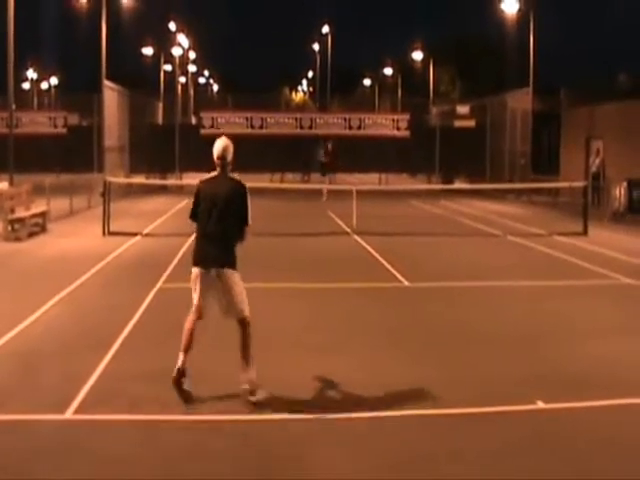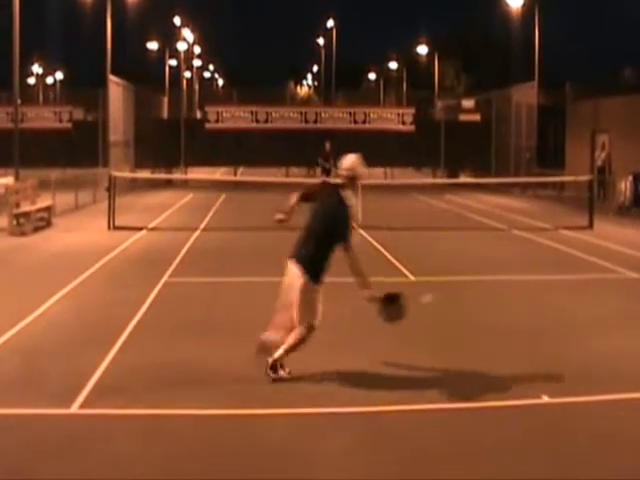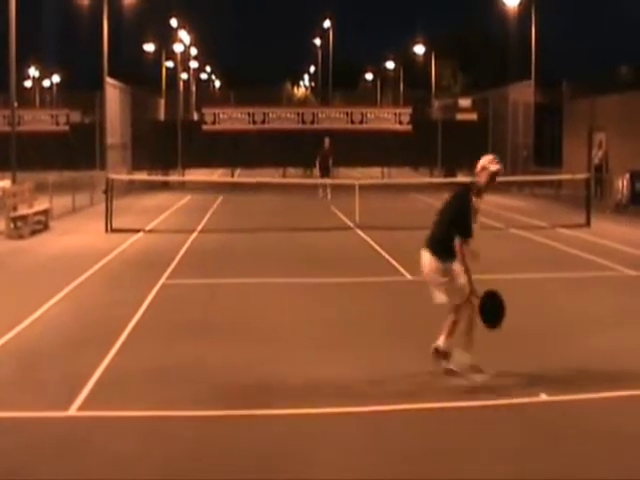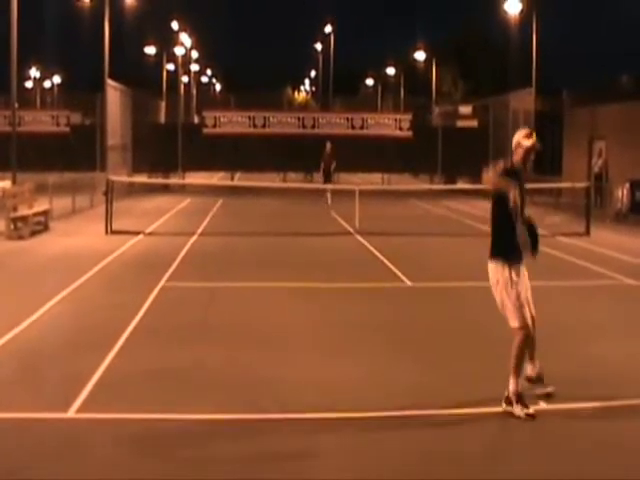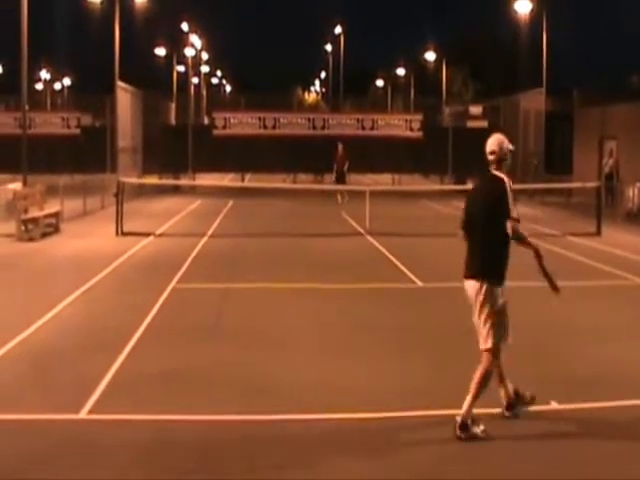
dt=0.5s
person 1, frame 1
left shoulder: (202, 186)
right shoulder: (238, 188)
left elbow: (197, 223)
right elbow: (242, 234)
left hip: (200, 260)
right hip: (225, 262)
left knee: (195, 313)
right knee: (243, 320)
left ankle: (181, 368)
right ankle: (249, 383)
person 1, frame 2
left shoulder: (324, 188)
right shoulder: (344, 207)
left elbow: (297, 197)
right elbow: (349, 252)
left wrist: (285, 213)
right wrist: (365, 287)
left hip: (296, 258)
right hip: (307, 269)
left knee: (288, 310)
right knee: (307, 326)
left ankle: (269, 338)
right ankle: (275, 362)
person 1, frame 3
left shoulder: (466, 192)
right shoulder: (469, 201)
right elbow: (460, 244)
right wrist: (469, 281)
left hip: (434, 254)
right hip: (439, 258)
left knee: (461, 304)
right knee: (468, 303)
left ankle: (441, 347)
right ankle: (472, 365)
person 1, frame 4
left shoulder: (518, 181)
right shoulder: (504, 173)
right elbow: (487, 177)
left wrist: (526, 229)
right wrist: (511, 189)
left hip: (517, 260)
right hip: (503, 264)
left knee: (530, 322)
right knee: (523, 327)
left ankle: (533, 373)
right ankle: (512, 393)
person 1, frame 5
left shoulder: (478, 184)
right shoulder: (501, 182)
right elbow: (511, 227)
right wrist: (532, 247)
left hip: (474, 274)
right hip: (486, 278)
left knee: (496, 341)
right knee: (490, 352)
left ankle: (509, 396)
right ankle: (465, 417)
